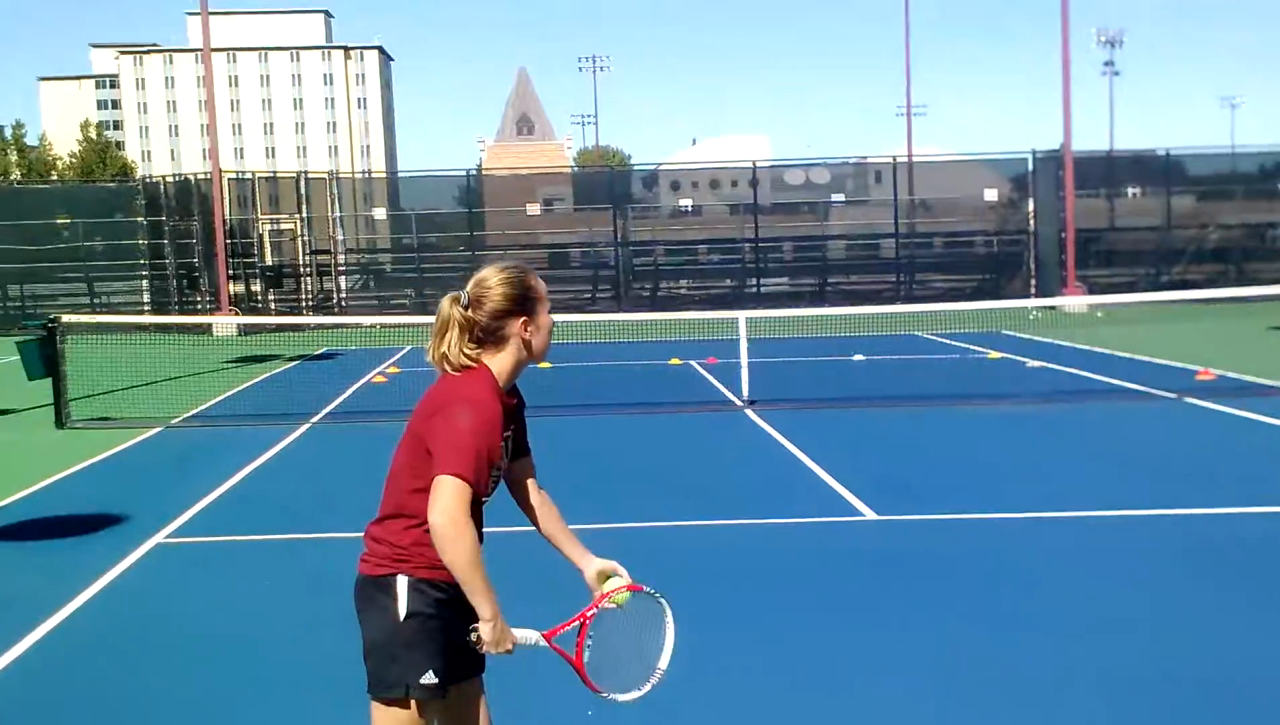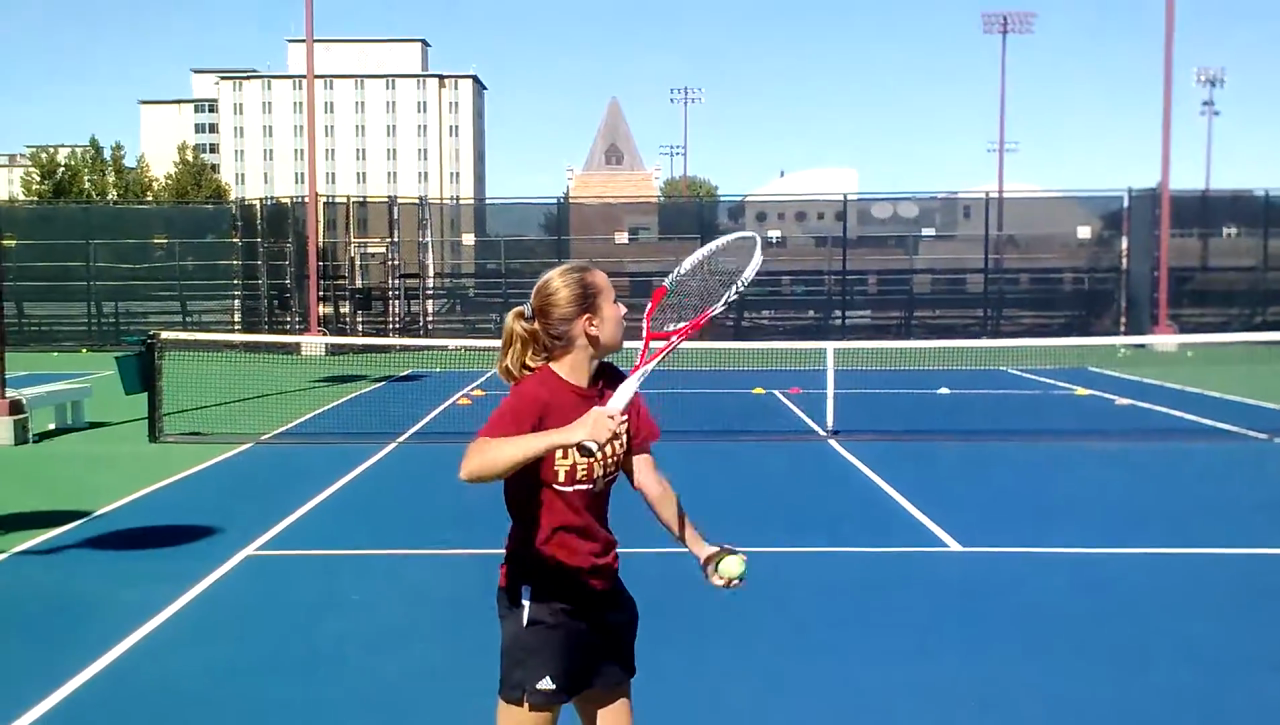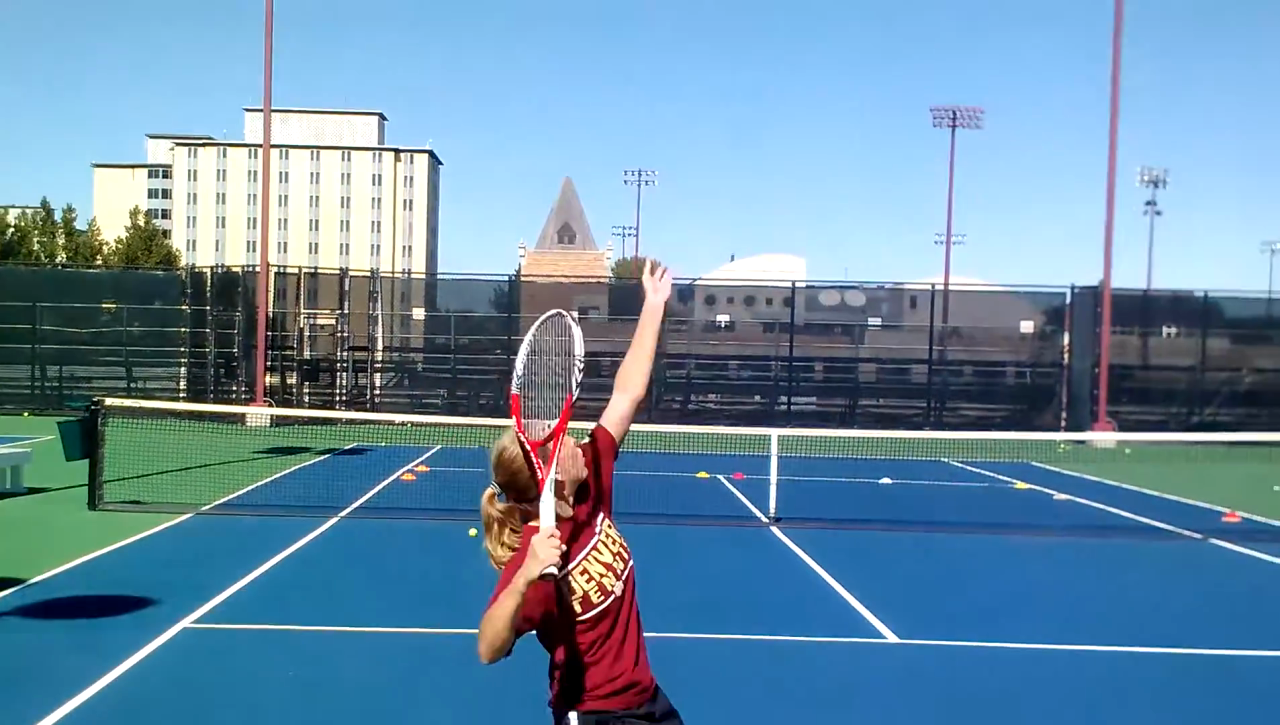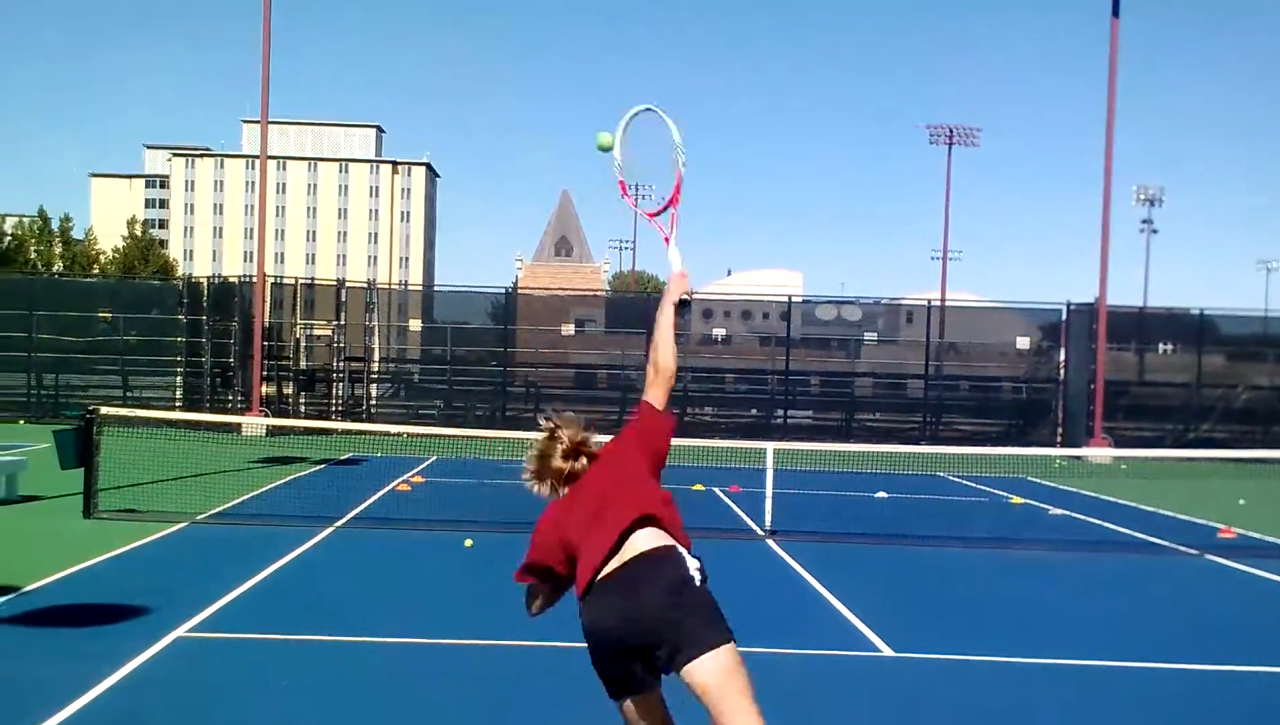
dt=0.5s
person 1, frame 1
left shoulder: (501, 396)
right shoulder: (472, 403)
left elbow: (527, 490)
right elbow: (446, 517)
left wrist: (585, 560)
right wrist: (491, 613)
left hip: (446, 585)
right hip: (406, 587)
person 1, frame 2
left shoulder: (617, 386)
right shoulder: (527, 394)
left elbow: (648, 478)
right elbow: (473, 466)
left wrist: (698, 546)
right wrist: (571, 432)
left hip: (599, 588)
right hip: (542, 598)
person 1, frame 3
left shoulder: (592, 489)
right shoulder: (534, 556)
left elbow: (627, 392)
right elbow: (490, 650)
left wrist: (654, 306)
right wrist: (525, 576)
person 1, frame 4
left shoulder: (550, 527)
right shoulder: (628, 452)
left elbow: (537, 603)
right elbow: (661, 377)
right wrist: (669, 301)
left hip: (603, 620)
right hip: (666, 581)
